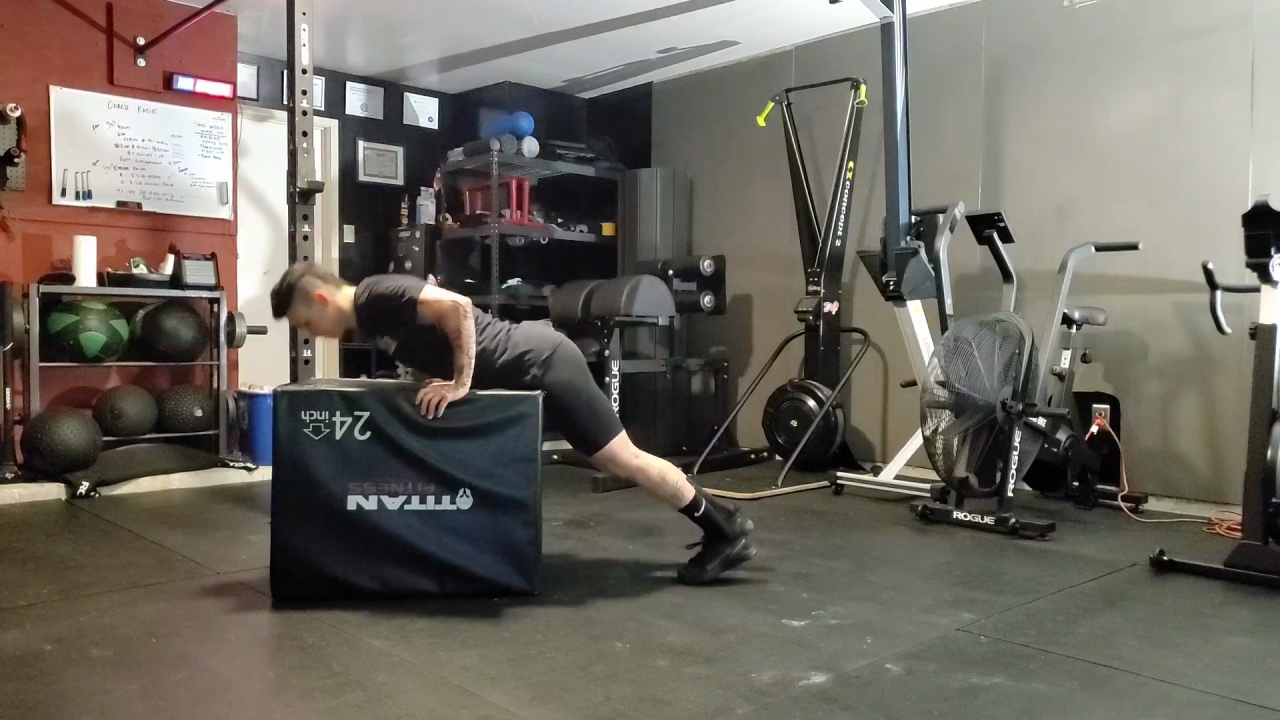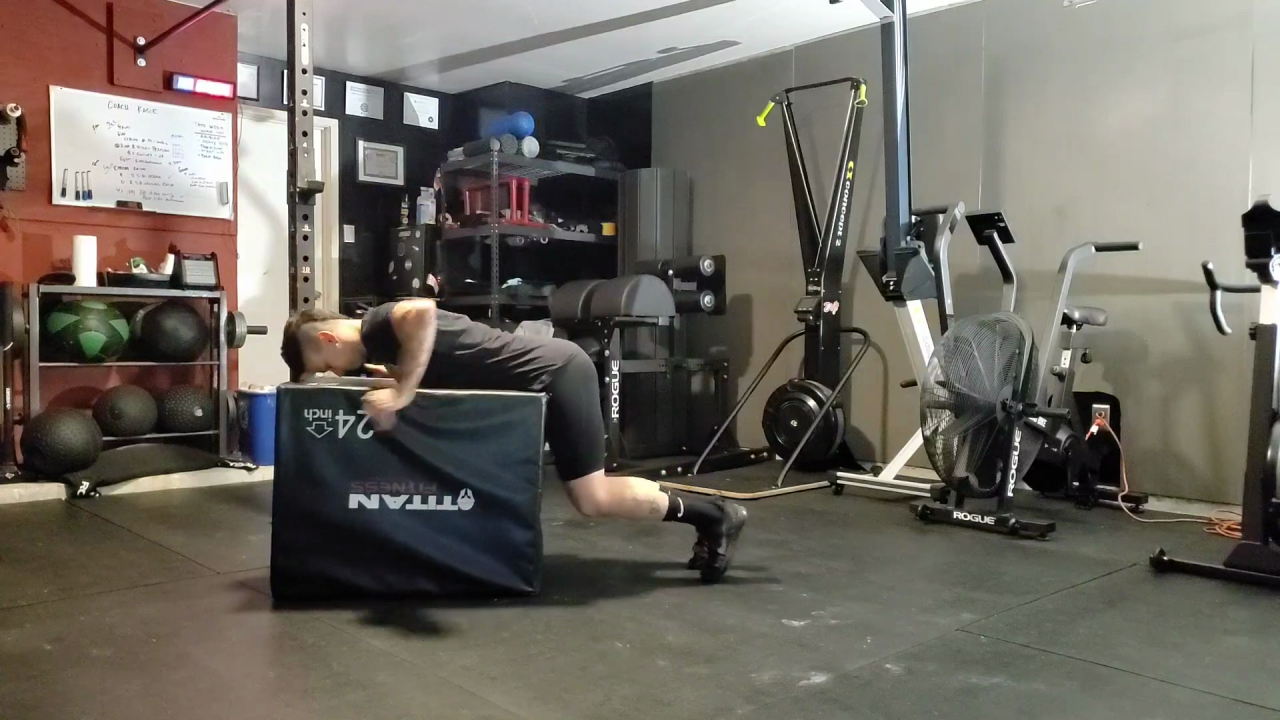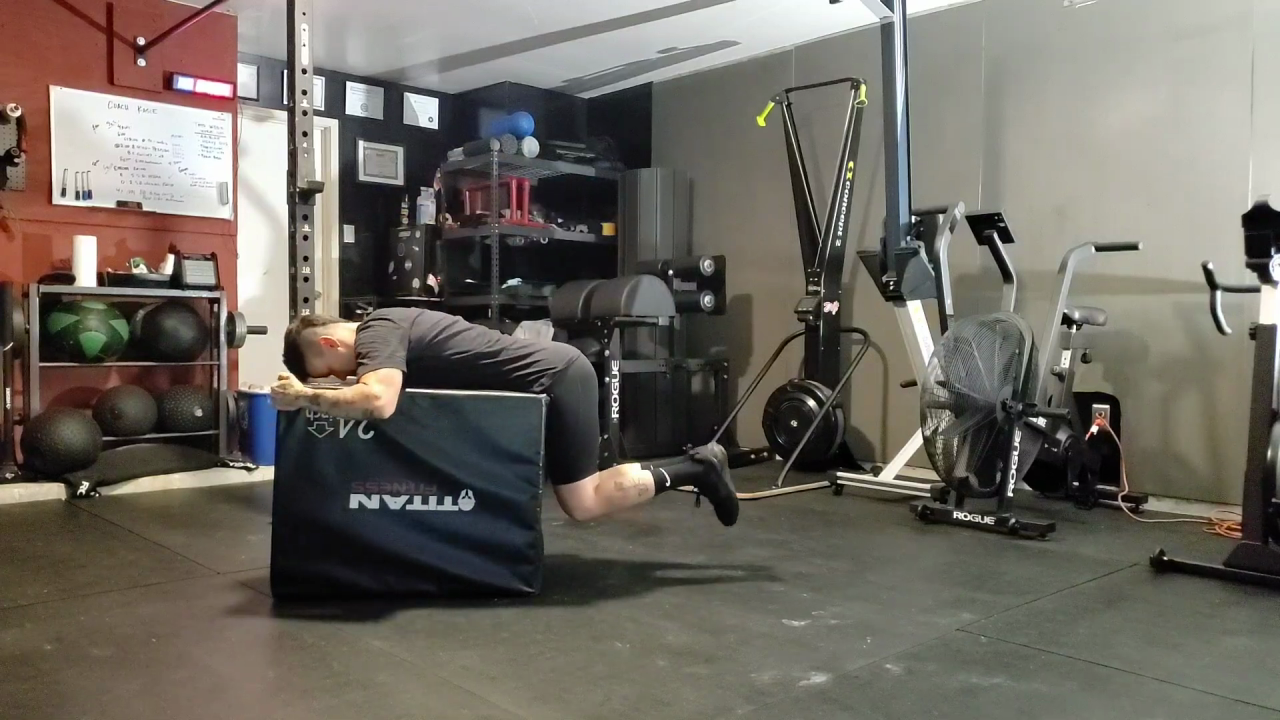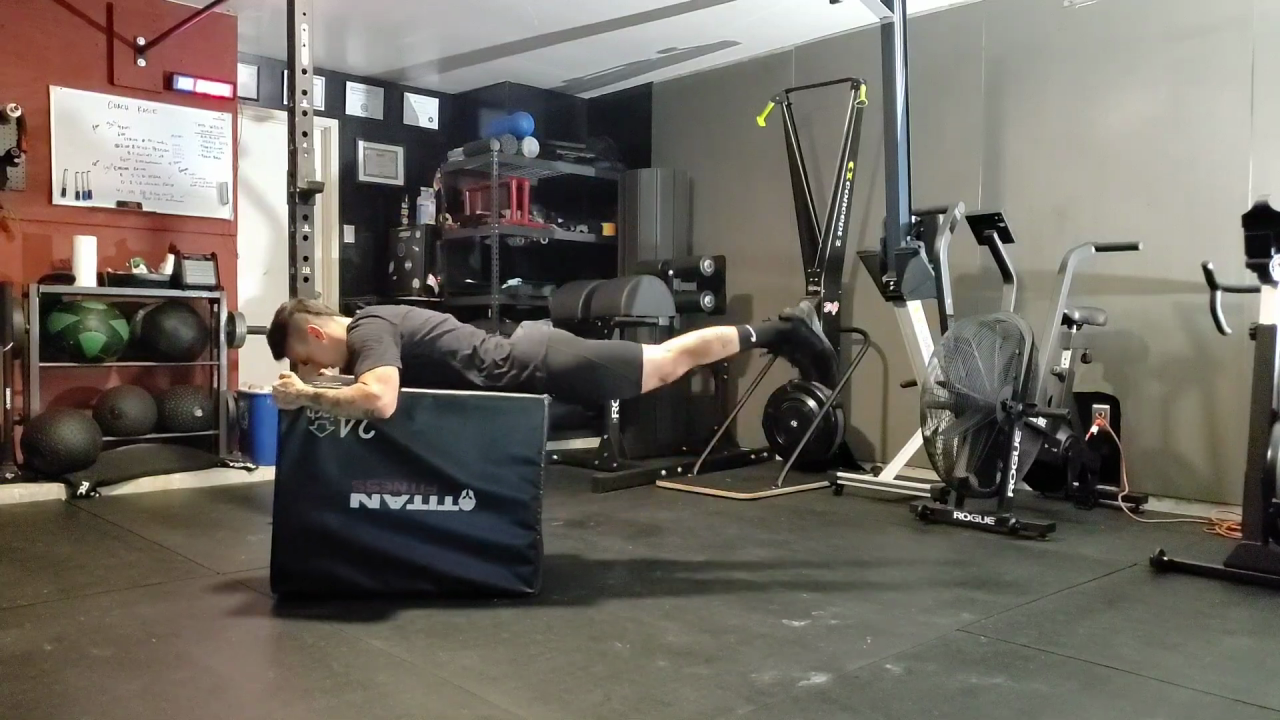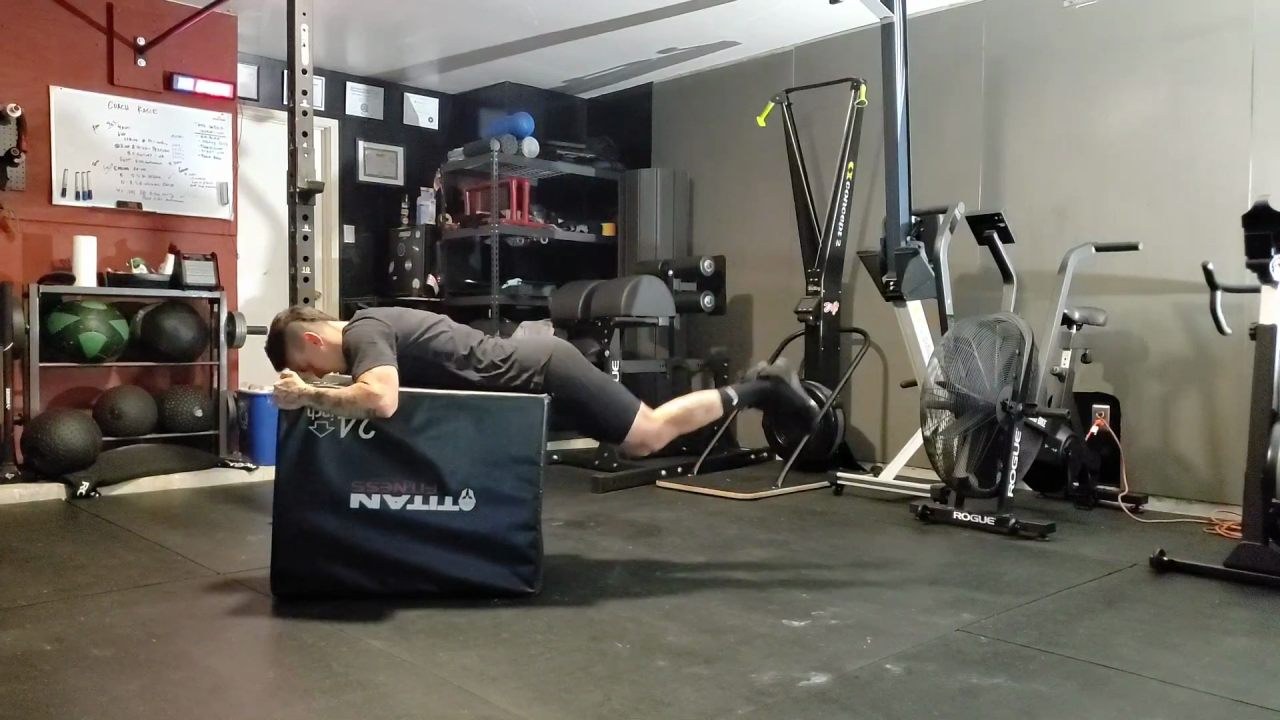
dt=1s
person 1, frame 1
left shoulder: (374, 296)
right shoulder: (374, 311)
left elbow: (457, 309)
left wrist: (460, 384)
right wrist: (444, 379)
left hip: (540, 364)
right hip: (535, 362)
left knee: (621, 457)
right knee: (615, 460)
left ankle: (725, 531)
right ankle: (719, 523)
person 1, frame 2
left shoulder: (377, 325)
right shoulder: (383, 341)
left elbow: (422, 311)
left wrist: (401, 392)
right wrist: (398, 380)
left hip: (555, 375)
right hip: (551, 373)
left knee: (592, 499)
right knee: (592, 490)
left ankle: (715, 516)
right ankle: (707, 516)
person 1, frame 3
left shoulder: (376, 333)
right shoulder: (387, 328)
left elbow: (379, 402)
left wrist: (305, 397)
right wrist: (322, 393)
left hip: (555, 379)
right hip: (553, 373)
left knee: (582, 504)
right knee: (583, 490)
left ankle: (695, 469)
right ankle: (691, 468)
person 1, frame 4
left shoulder: (367, 331)
right shoulder: (373, 327)
left elbow: (379, 401)
right elbow: (377, 388)
left wrist: (306, 395)
right wrist: (322, 386)
left hip: (539, 368)
right hip: (529, 356)
left knee: (668, 364)
right knee: (664, 362)
left ankle: (781, 332)
right ankle: (781, 330)
person 1, frame 5
left shoulder: (363, 333)
right shoulder: (371, 328)
left elbow: (382, 400)
right elbow: (382, 390)
left wrist: (307, 394)
right wrist: (318, 391)
left hip: (535, 372)
right hip: (528, 362)
left knee: (651, 435)
right knee: (646, 434)
left ankle: (760, 389)
right ankle: (759, 385)
